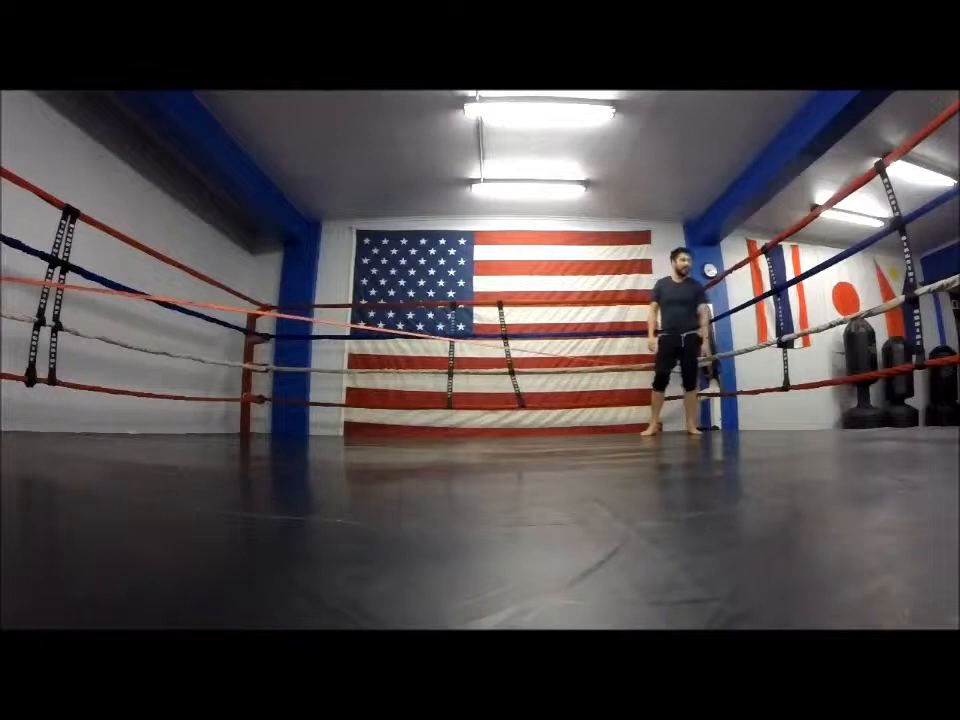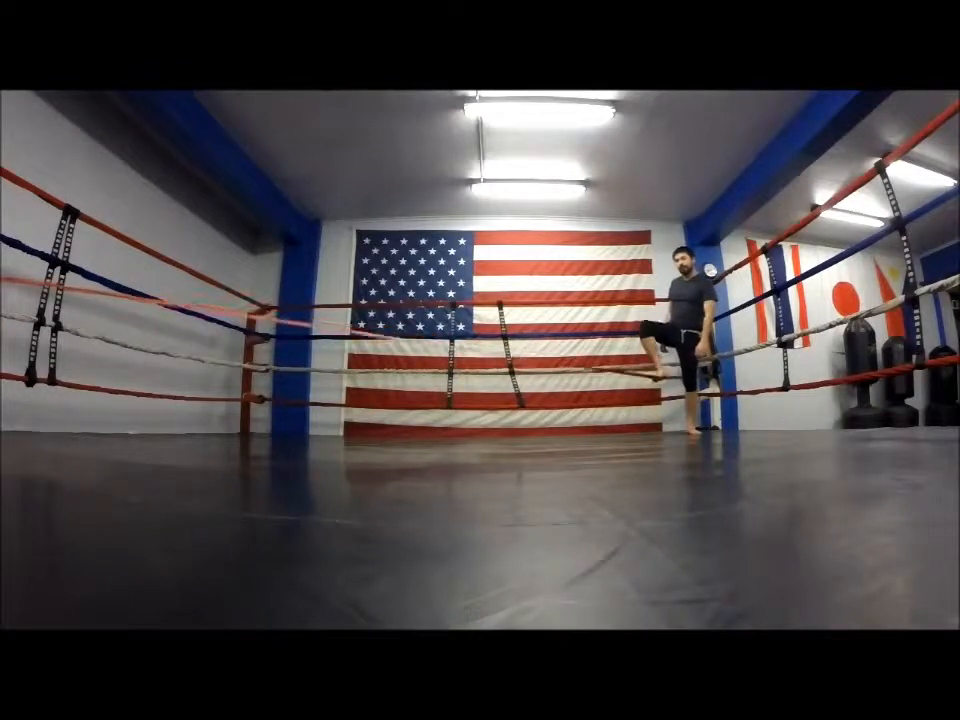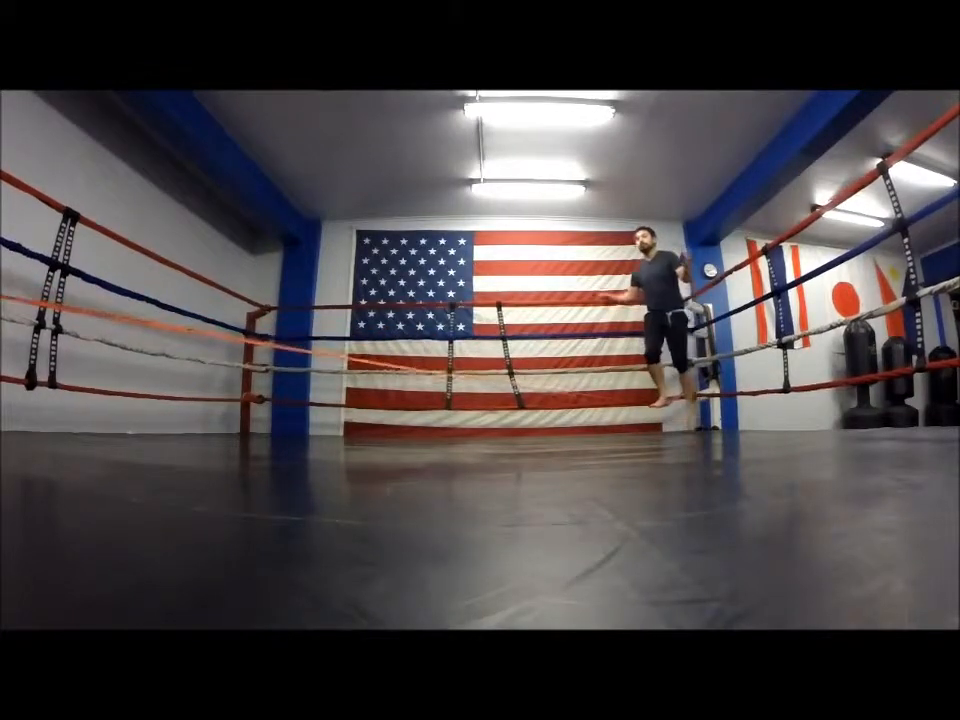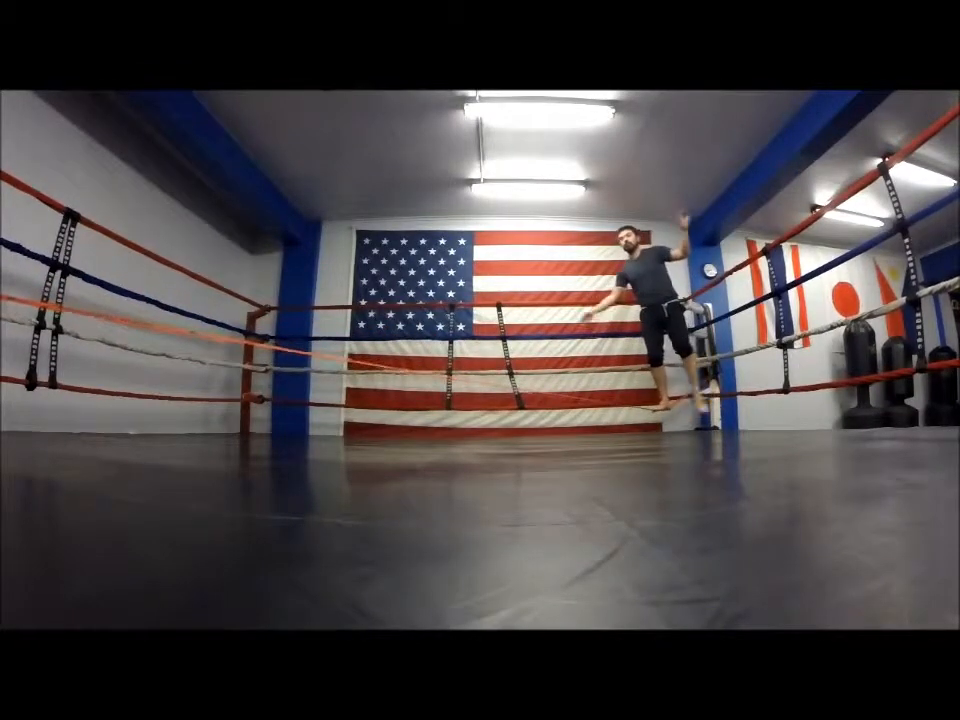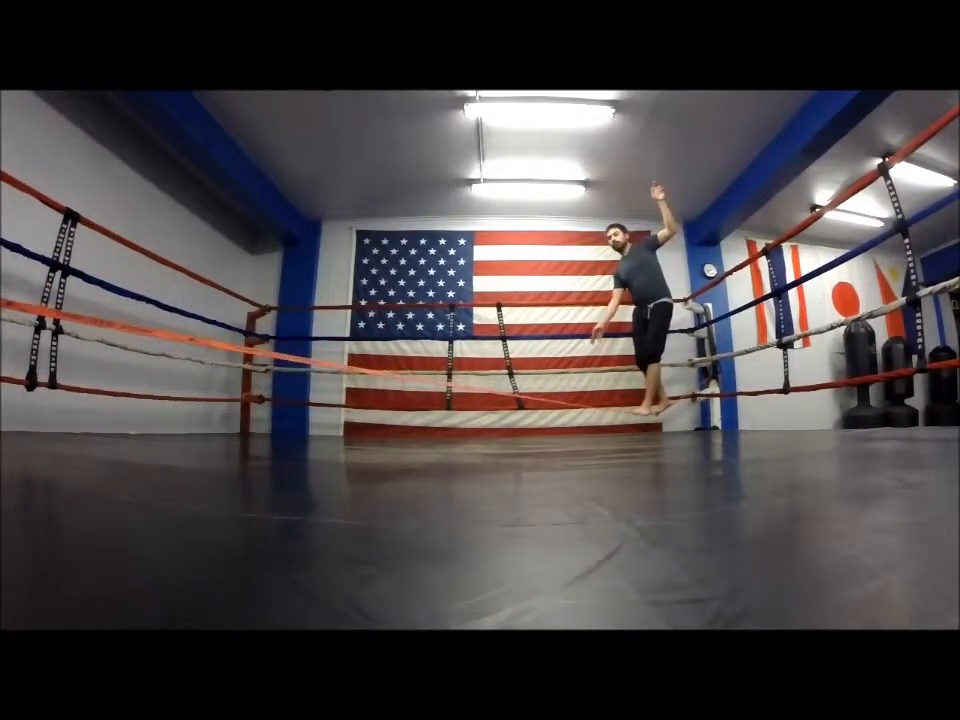
dt=1s
person 1, frame 1
left shoulder: (696, 286)
right shoulder: (661, 284)
left elbow: (704, 314)
right elbow: (653, 310)
left wrist: (705, 340)
right wrist: (651, 336)
left hip: (690, 338)
right hip: (667, 338)
left knee: (690, 382)
right knee: (660, 380)
left ankle: (691, 425)
right ankle: (653, 424)
person 1, frame 2
left shoulder: (704, 283)
right shoulder: (675, 283)
left elbow: (709, 313)
left wrist: (704, 340)
right wrist: (664, 336)
left hip: (691, 335)
right hip: (673, 330)
left knee: (690, 381)
right knee: (645, 327)
left ankle: (691, 425)
right ankle: (659, 368)
person 1, frame 3
left shoulder: (669, 257)
right shoulder: (639, 269)
left elbow: (686, 278)
right elbow: (631, 296)
left wrist: (686, 268)
right wrist: (611, 297)
left hip: (675, 314)
right hip: (654, 315)
left knee: (680, 361)
right knee: (651, 355)
left ankle: (691, 406)
right ankle: (663, 395)
person 1, frame 4
left shoulder: (654, 252)
right shoulder: (626, 270)
left elbow: (682, 254)
right elbow: (614, 296)
left wrist: (684, 231)
right wrist: (594, 310)
left hip: (671, 307)
right hip: (649, 313)
left knee: (683, 346)
right knee: (654, 356)
left ankle: (696, 393)
right ankle: (665, 399)
person 1, frame 5
left shoulder: (645, 247)
right shoulder: (620, 270)
left elbow: (671, 230)
right elbow: (615, 299)
left wrist: (660, 202)
right wrist: (602, 323)
left hip: (660, 306)
right hip: (641, 311)
left knee: (652, 354)
right knee: (641, 358)
left ankle: (647, 404)
right ankle: (663, 399)
